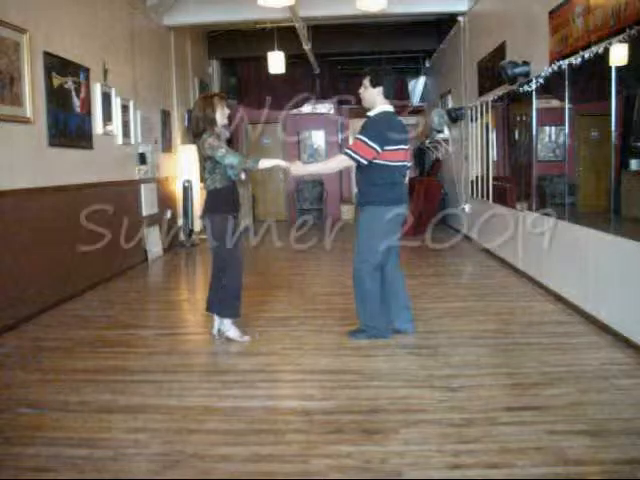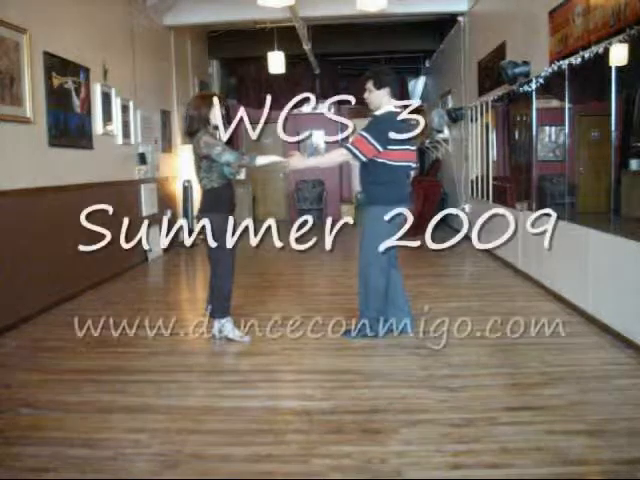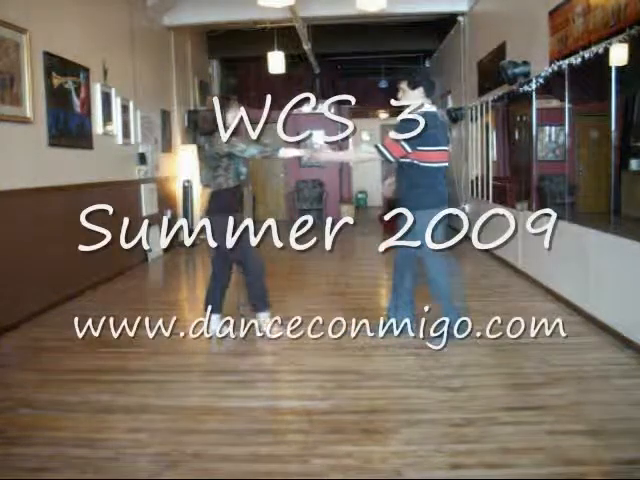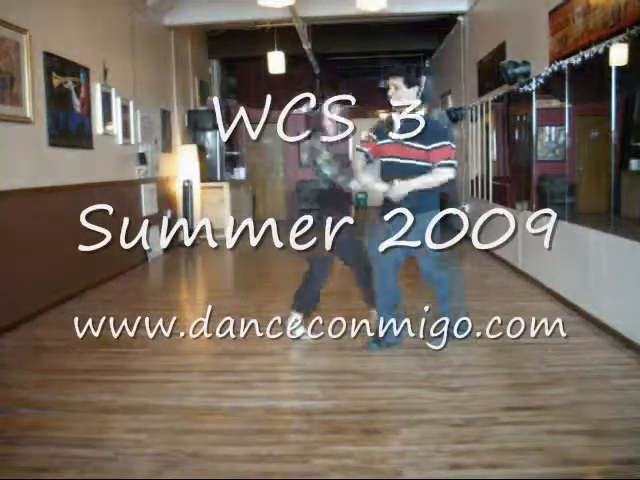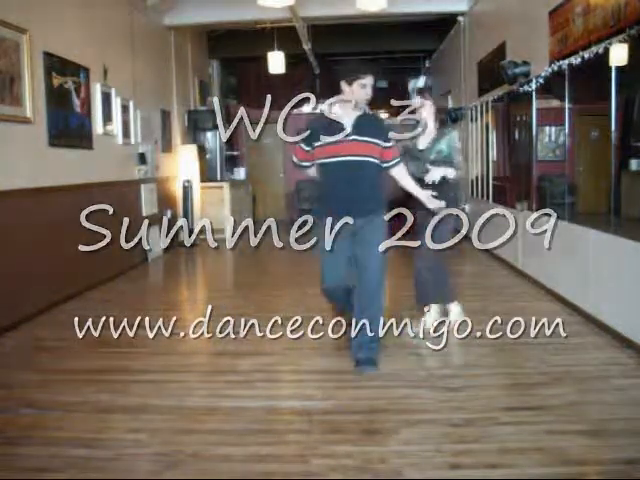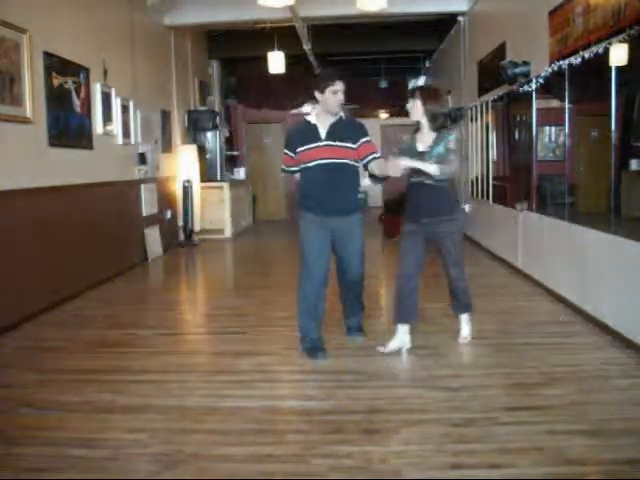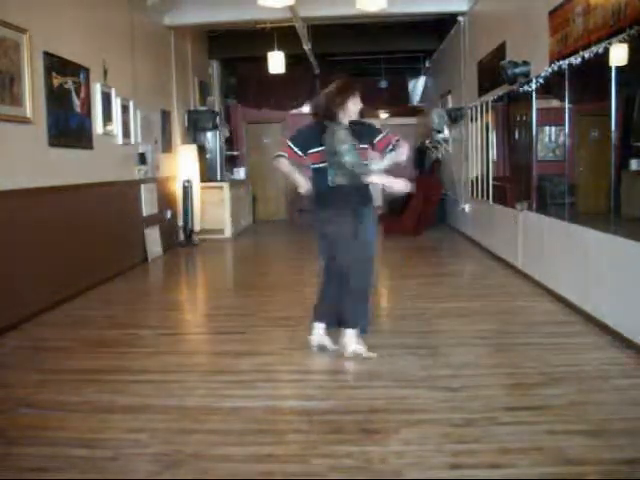
dt=0.7s
person 1, frame 1
left shoulder: (377, 124)
right shoulder: (397, 125)
left elbow: (346, 159)
left wrist: (303, 169)
left hip: (378, 206)
right hip: (395, 203)
left knee: (365, 264)
right knee: (388, 262)
left ankle: (374, 325)
right ankle: (400, 320)
person 1, frame 2
left shoulder: (383, 123)
right shoulder: (404, 124)
left elbow: (345, 154)
left wrist: (303, 162)
left hip: (383, 205)
right hip: (397, 203)
left knee: (372, 262)
right knee: (387, 261)
left ankle: (370, 323)
right ankle: (398, 319)
person 1, frame 3
left shoulder: (415, 124)
right shoulder: (437, 120)
left elbow: (375, 153)
right wrist: (399, 179)
left hip: (424, 207)
right hip: (418, 205)
left knee: (434, 263)
right knee: (404, 260)
left ankle: (454, 321)
right ankle: (400, 318)
person 1, frame 4
left shoulder: (432, 127)
right shoulder: (383, 127)
left elbow: (447, 171)
right elbow: (364, 155)
left wrist: (408, 185)
right wrist: (365, 179)
left hip: (421, 213)
right hip: (389, 213)
left knee: (434, 268)
right knee: (382, 268)
left ankle: (453, 323)
right ankle: (389, 329)
person 1, frame 5
left shoulder: (377, 126)
right shoulder: (317, 126)
left elbow: (395, 166)
right elbow: (303, 162)
left wrist: (422, 195)
left hip: (372, 217)
right hip: (333, 217)
left knee: (370, 282)
right knee: (333, 282)
left ankle: (365, 349)
right ankle: (350, 317)
person 1, frame 6
left shoulder: (355, 129)
right shoulder: (297, 133)
left elbow: (372, 162)
right elbow: (293, 173)
right wrist: (316, 190)
left hip: (349, 214)
right hip: (313, 216)
left knee: (353, 272)
right knee: (313, 275)
left ankle: (353, 321)
right ankle: (310, 338)
person 1, frame 7
left shoulder: (364, 130)
right shoulder: (310, 133)
left elbow: (394, 146)
right elbow: (282, 159)
left wrist: (401, 151)
right wrist: (299, 178)
left hip: (361, 207)
right hip: (328, 209)
left knee: (361, 260)
right knee: (334, 262)
left ankle: (354, 318)
right ankle: (338, 315)
person 2, frame 1
left shoulder: (215, 138)
right shoulder: (209, 140)
left elbow: (232, 168)
right elbow: (240, 162)
right wrist: (277, 162)
left hip: (223, 210)
right hip: (219, 212)
left knee: (223, 266)
right knee: (232, 266)
left ankle: (219, 322)
right ankle: (225, 323)
person 2, frame 2
left shoulder: (210, 138)
right shoulder: (204, 139)
left elbow: (229, 167)
right elbow: (237, 158)
right wrist: (274, 158)
left hip: (221, 209)
right hip: (215, 211)
left knee: (223, 265)
right knee: (223, 265)
left ankle: (219, 321)
right ankle: (222, 323)
person 2, frame 3
left shoulder: (210, 141)
right shoulder: (224, 141)
right elbow: (260, 150)
right wrist: (302, 152)
left hip: (222, 210)
right hip: (227, 212)
left knee: (222, 266)
right knee: (252, 263)
left ankle: (215, 321)
right ankle: (263, 317)
person 2, frame 4
left shoulder: (342, 140)
right shoulder: (317, 142)
right elbow: (333, 173)
right wrist: (358, 184)
left hip: (339, 209)
right hip: (326, 210)
left knee: (358, 261)
right knee: (322, 266)
left ankle: (372, 310)
right ankle: (296, 318)
person 2, frame 5
left shoulder: (449, 134)
right shoulder: (413, 138)
left elbow: (460, 171)
left wrist: (443, 171)
left hip: (444, 204)
right hip: (424, 205)
left knee: (424, 260)
right knee: (432, 260)
left ankle: (434, 309)
right ankle: (453, 310)
person 2, frame 6
left shoulder: (448, 137)
right shoulder: (411, 140)
left elbow: (450, 171)
right elbow: (397, 168)
left wrist: (418, 164)
left hip: (444, 218)
right hip: (414, 219)
left knee: (454, 271)
right knee: (406, 275)
left ankle: (464, 321)
right ankle: (402, 335)
person 2, frame 7
right shoulder: (341, 133)
left elbow: (362, 165)
right elbow: (353, 166)
left wrist: (395, 156)
right wrist: (386, 180)
left hip: (331, 211)
right hip: (342, 212)
left knee: (336, 274)
right knee: (357, 274)
left ankle: (319, 333)
right ankle: (351, 339)
